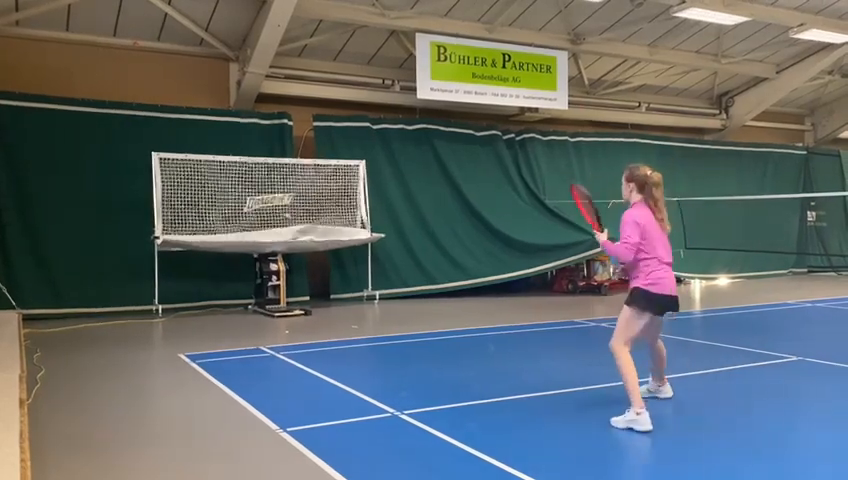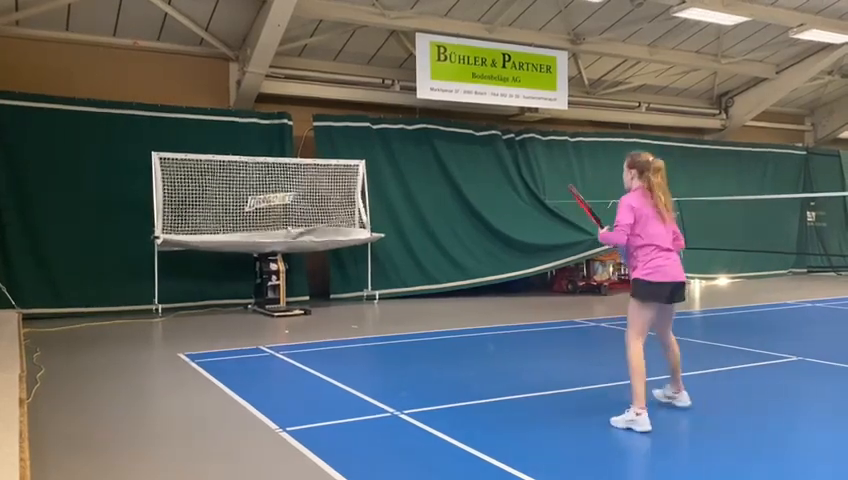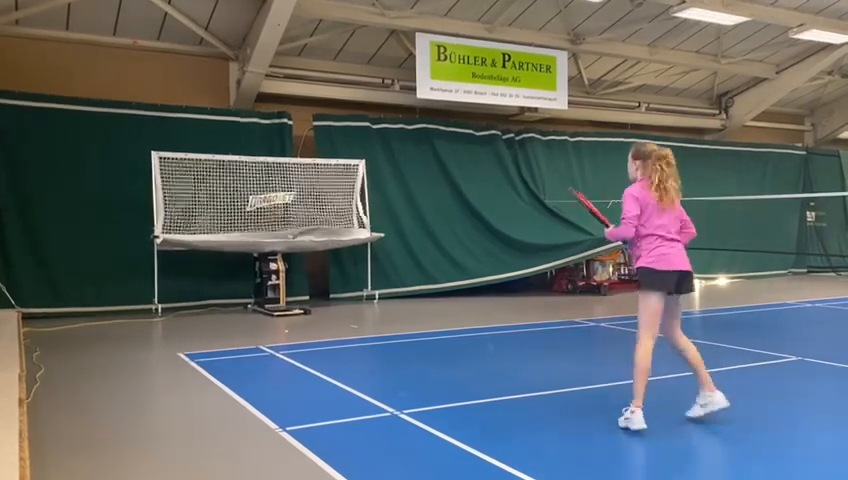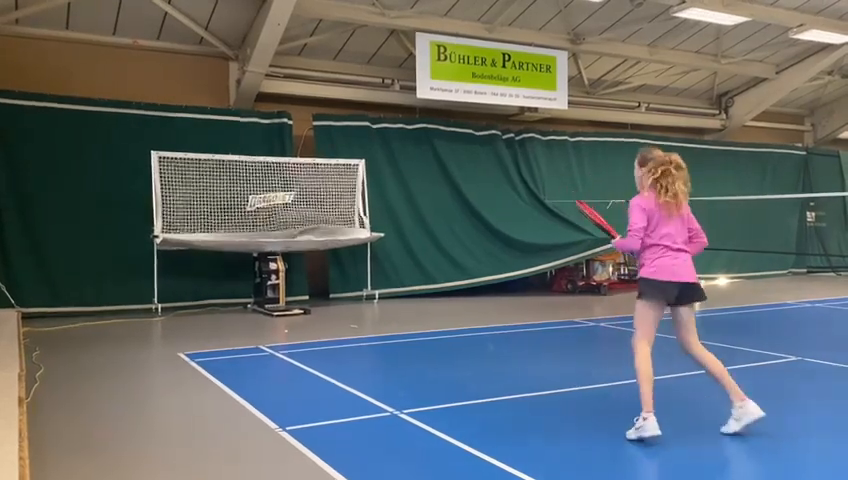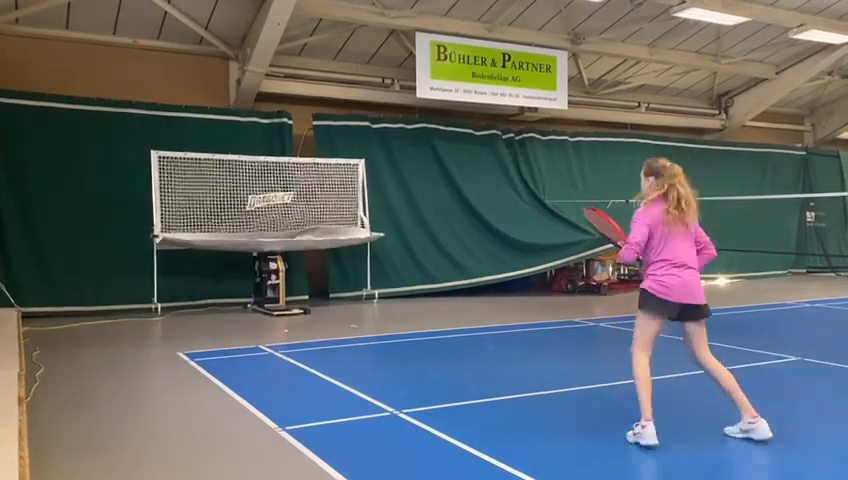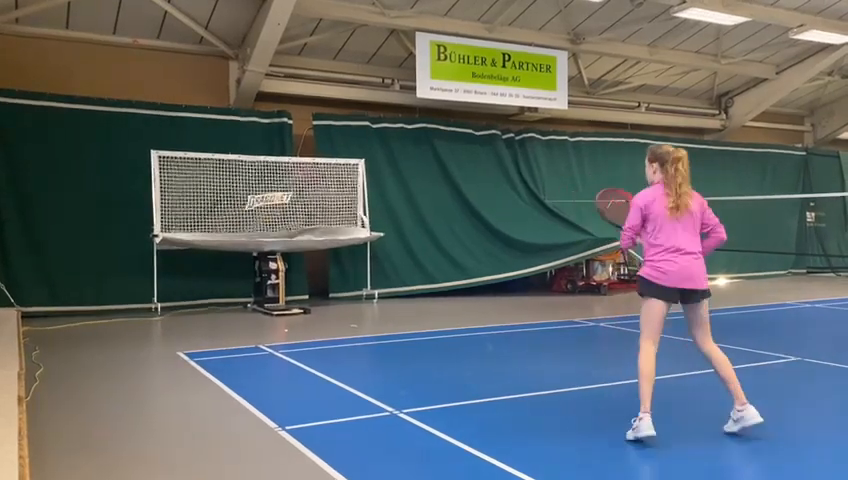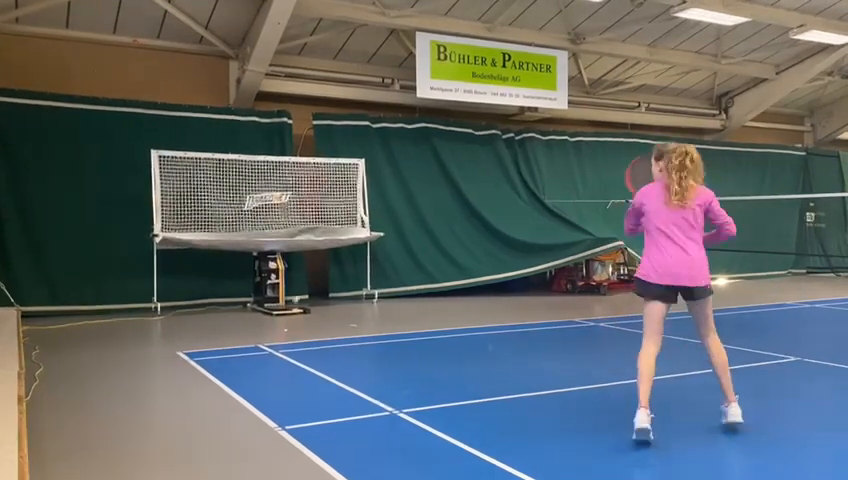
dt=0.1s
person 1, frame 1
left shoulder: (632, 215)
right shoulder: (654, 214)
left elbow: (624, 255)
left wrist: (603, 241)
right wrist: (640, 265)
left hip: (649, 288)
right hip: (667, 287)
left knee: (618, 345)
right knee: (651, 337)
left ankle: (638, 412)
right ankle: (660, 384)
person 1, frame 2
left shoulder: (629, 200)
right shoulder: (660, 204)
left elbow: (620, 238)
right elbow: (679, 242)
left wrist: (603, 234)
left hip: (650, 277)
right hip: (674, 275)
left knee: (634, 341)
right knee: (664, 334)
left ankle: (638, 412)
right ankle: (676, 390)
person 1, frame 3
left shoulder: (633, 192)
right shoulder: (667, 193)
left elbow: (628, 230)
right elbow: (689, 231)
left wrist: (610, 233)
left hip: (654, 267)
right hip: (680, 266)
left knee: (646, 338)
right knee: (674, 334)
left ankle: (635, 410)
right ankle: (709, 393)
person 1, frame 4
left shoulder: (640, 202)
right shoulder: (678, 201)
left elbow: (634, 243)
right elbow: (700, 241)
left wrist: (617, 243)
left hip: (657, 277)
right hip: (685, 277)
left knee: (641, 346)
right knee: (692, 346)
left ankle: (647, 418)
right ankle: (742, 404)
person 1, frame 5
left shoulder: (644, 214)
right shoulder: (687, 213)
left elbow: (629, 256)
right elbow: (708, 252)
left wrist: (621, 253)
left hip: (660, 290)
right hip: (692, 291)
left knee: (639, 353)
right knee: (704, 358)
left ankle: (646, 426)
right ankle: (752, 419)
person 1, frame 6
left shoulder: (643, 198)
right shoulder: (694, 198)
left elbow: (626, 241)
right elbow: (719, 236)
left wrist: (642, 239)
left hip: (659, 275)
right hip: (694, 276)
left knee: (647, 346)
right knee: (706, 344)
left ankle: (644, 418)
right ankle: (743, 407)
person 1, frame 7
left shoulder: (644, 194)
right shoulder: (702, 194)
left elbow: (630, 229)
right elbow: (729, 230)
left hip: (657, 275)
right hip: (695, 274)
left knee: (651, 344)
right knee: (709, 336)
left ankle: (642, 412)
right ankle: (731, 405)
